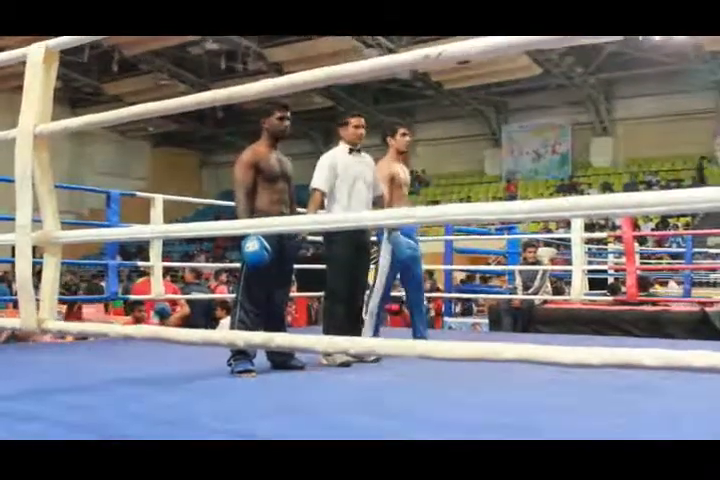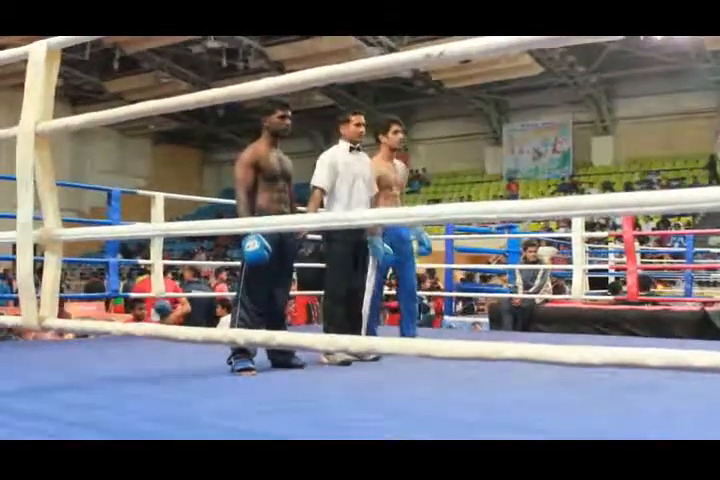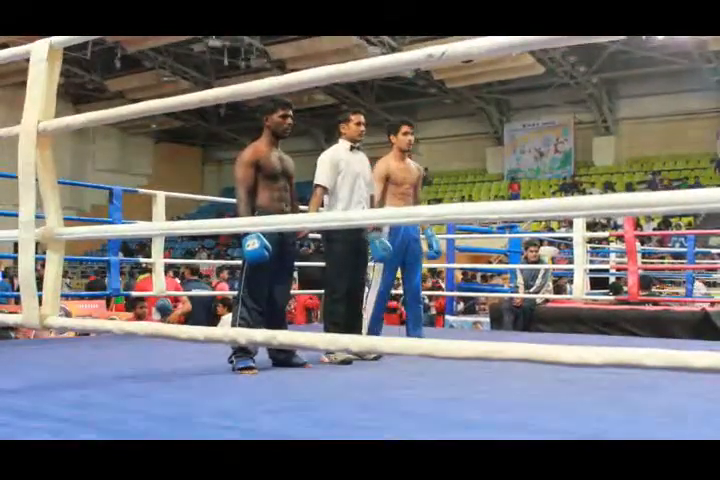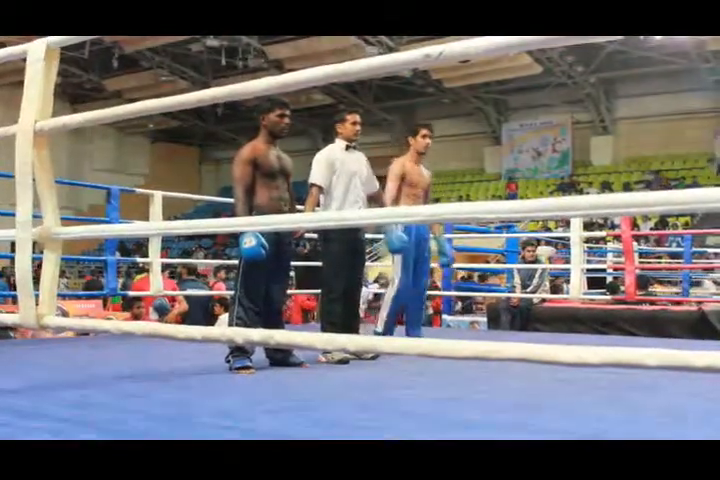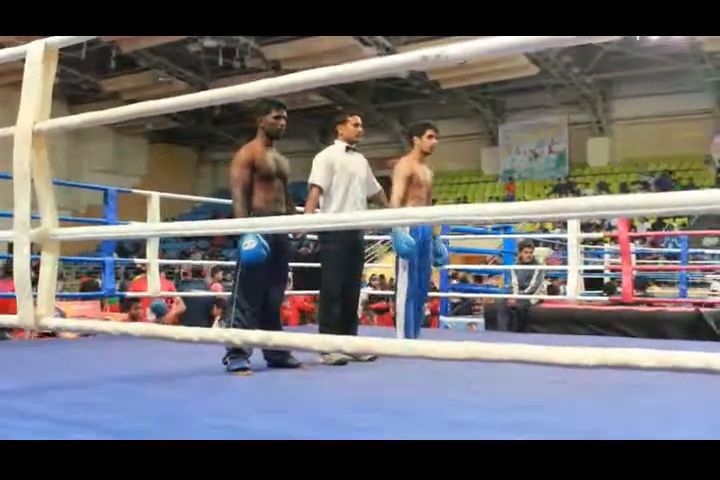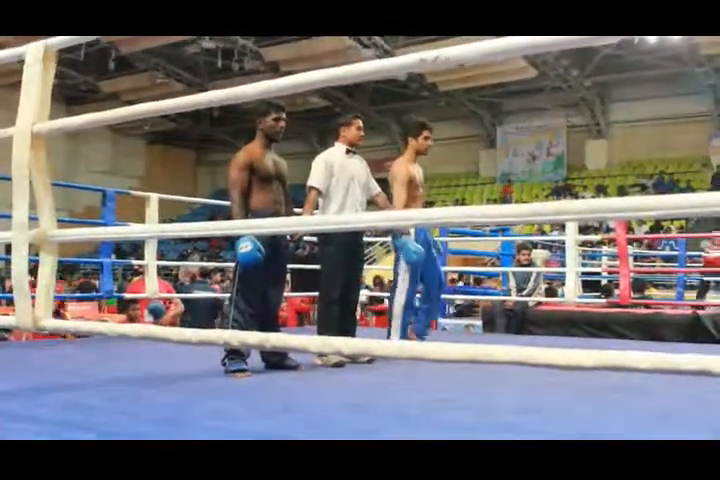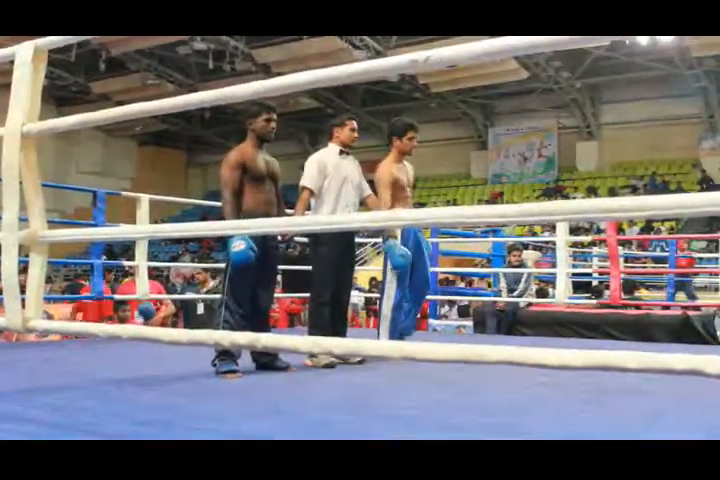
dt=0.4s
person 1, frame 1
left shoulder: (286, 161)
right shoulder: (251, 155)
right elbow: (242, 196)
left wrist: (299, 232)
right wrist: (248, 231)
left hip: (285, 231)
left knee: (279, 297)
right knee: (251, 296)
left ankle: (280, 354)
right ankle: (240, 356)
person 1, frame 2
left shoulder: (286, 160)
right shoulder: (251, 155)
right elbow: (243, 195)
left wrist: (298, 230)
right wrist: (249, 230)
left hip: (285, 230)
left knee: (279, 296)
right knee: (252, 295)
left ankle: (280, 352)
right ankle: (241, 355)
person 1, frame 3
left shoulder: (287, 160)
right shoulder: (251, 154)
right elbow: (242, 195)
left wrist: (300, 230)
right wrist: (248, 230)
left hip: (286, 229)
left knee: (280, 295)
right knee: (252, 294)
left ankle: (281, 351)
right ankle: (241, 353)
person 1, frame 4
left shoulder: (285, 158)
right shoulder: (249, 152)
right elbow: (240, 192)
right wrist: (245, 227)
left hip: (283, 229)
left knee: (276, 295)
right knee: (249, 293)
left ankle: (278, 350)
right ankle: (238, 353)
person 1, frame 5
left shoulder: (282, 160)
right shoulder: (247, 154)
right elbow: (238, 194)
right wrist: (245, 230)
left hip: (280, 230)
left knee: (274, 297)
right knee: (247, 295)
left ankle: (276, 352)
right ankle: (236, 355)
person 1, frame 6
left shoulder: (281, 162)
right shoulder: (246, 156)
right elbow: (236, 196)
right wrist: (242, 232)
left hip: (278, 232)
left knee: (272, 298)
right knee: (245, 296)
left ankle: (274, 353)
right ankle: (234, 356)
person 1, frame 7
left shoulder: (272, 162)
right shoulder: (237, 156)
right elbow: (228, 196)
right wrist: (235, 231)
left hip: (269, 233)
right hip: (247, 231)
left knee: (263, 298)
right knee: (236, 297)
left ankle: (264, 354)
right ankle: (225, 357)
person 2, frame 1
left shoulder: (368, 161)
right shoulder: (331, 158)
left elbow: (377, 196)
right elbow: (318, 193)
left hip: (362, 231)
right hip: (339, 231)
left knee: (358, 289)
right knee: (337, 289)
person 2, frame 2
left shoulder: (365, 159)
right shoulder: (332, 156)
right elbow: (318, 191)
left wrist: (375, 231)
left hip: (360, 230)
right hip: (339, 229)
left knee: (357, 288)
right knee: (337, 288)
right ankle: (332, 347)
person 2, frame 3
left shoulder: (363, 158)
right shoulder: (332, 155)
right elbow: (320, 190)
left hip: (360, 229)
right hip: (339, 228)
left knee: (356, 287)
right knee: (337, 288)
person 2, frame 4
left shoulder: (361, 159)
right shoulder: (327, 155)
left elbow: (373, 191)
right elbow: (315, 189)
left hip: (357, 229)
right hip: (335, 228)
left knee: (353, 287)
right knee: (334, 287)
person 2, frame 5
left shoulder: (361, 160)
right shoulder: (327, 156)
left elbow: (375, 192)
right elbow: (315, 190)
left hip: (356, 230)
right hip: (334, 229)
left knee: (351, 288)
right knee: (332, 288)
right ankle: (328, 347)
person 2, frame 6
left shoulder: (361, 163)
right shoulder: (327, 158)
left elbow: (376, 194)
right elbow: (314, 192)
left hip: (356, 232)
right hip: (334, 230)
left knee: (351, 291)
right knee: (331, 290)
person 2, frame 7
left shoulder: (354, 164)
right shoulder: (320, 159)
left elbow: (367, 195)
right elbow: (306, 192)
left hip: (347, 233)
right hip: (326, 232)
left knee: (342, 292)
right knee: (322, 291)
right ankle: (317, 350)
person 3, frame 1
left shoulder: (404, 170)
right shoulder: (385, 166)
right elbow: (384, 203)
right wrist: (395, 235)
left hip: (408, 229)
right hip: (392, 230)
left knee: (416, 285)
right knee: (382, 284)
left ankle: (420, 335)
right ankle: (369, 336)
person 3, frame 2
left shoulder: (402, 168)
right shoulder: (374, 167)
left wrist: (417, 230)
left hip: (402, 228)
right hip: (382, 229)
left knee: (408, 284)
right knee: (374, 285)
left ankle: (408, 335)
right ankle: (367, 336)
person 3, frame 3
left shoulder: (416, 169)
right shoulder: (383, 166)
right elbow: (374, 202)
left wrist: (428, 232)
right wrist: (377, 235)
left hip: (412, 227)
right hip: (392, 226)
left knee: (414, 285)
right knee: (382, 284)
left ankle: (415, 335)
right ankle: (370, 336)
person 3, frame 4
left shoulder: (427, 174)
right shoulder: (399, 165)
right elbow: (388, 198)
left wrist: (440, 239)
right wrist: (390, 227)
left hip: (422, 228)
right hip: (404, 225)
left knee: (420, 284)
right knee: (401, 282)
left ankle: (412, 334)
right ankle: (383, 332)
person 3, frame 5
left shoulder: (428, 172)
right shoulder: (405, 165)
right elbow: (395, 200)
left wrist: (437, 238)
right wrist: (397, 230)
left hip: (425, 228)
right hip: (409, 227)
left knee: (422, 287)
right knee: (407, 285)
left ankle: (413, 337)
right ankle: (404, 339)
person 3, frame 6
left shoulder: (417, 168)
right shoulder: (401, 168)
right elbow: (399, 207)
left wrist: (429, 236)
right wrist: (404, 237)
left hip: (422, 230)
right hip: (408, 231)
left knee: (435, 283)
right knee: (405, 287)
left ankle: (417, 329)
right ankle: (397, 340)
person 3, frame 7
left shoulder: (408, 168)
right shoulder: (385, 170)
right elbow: (385, 209)
left wrist: (420, 232)
right wrist: (391, 241)
left hip: (413, 229)
right hip: (398, 231)
left knee: (419, 286)
right knee: (395, 288)
left ankle: (399, 334)
right ankle: (387, 341)
